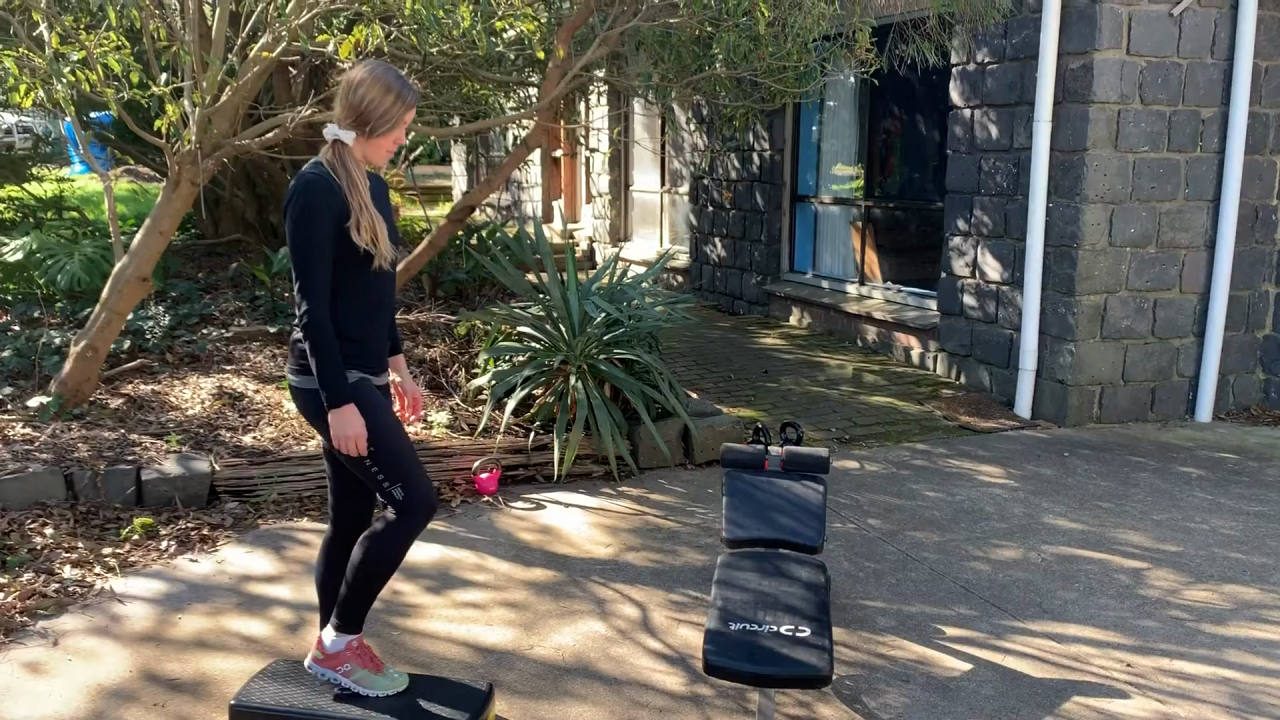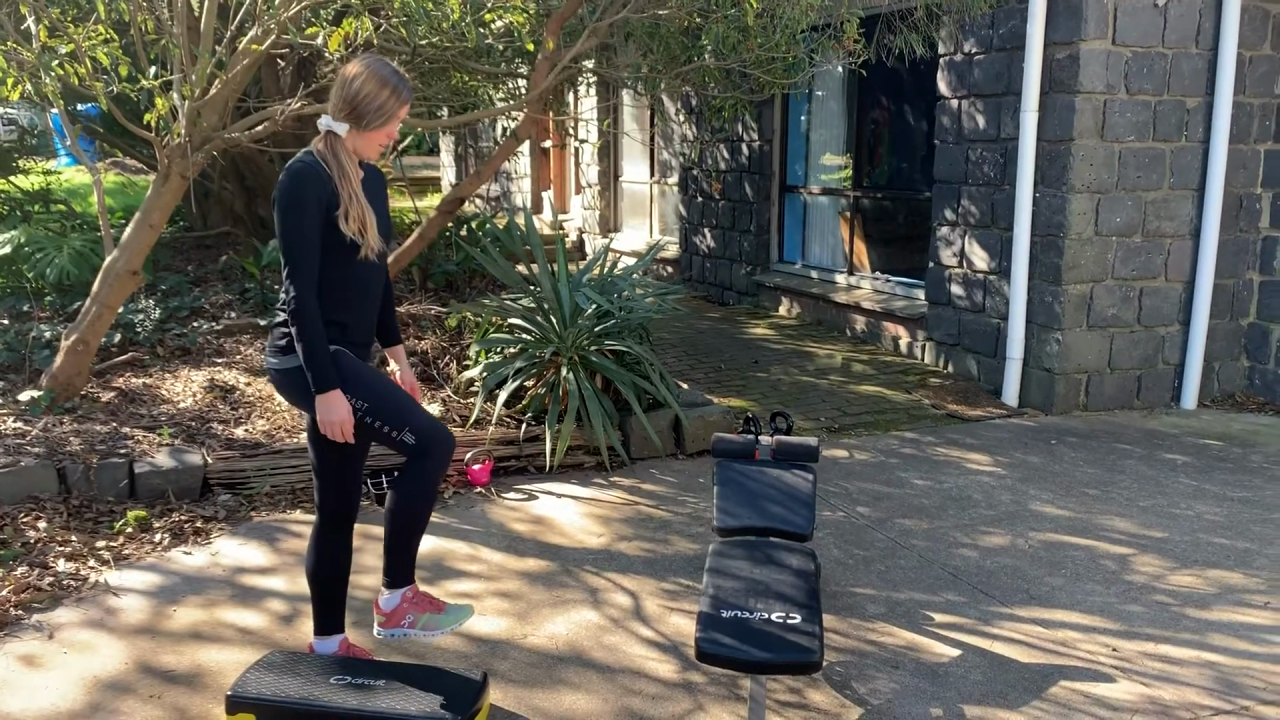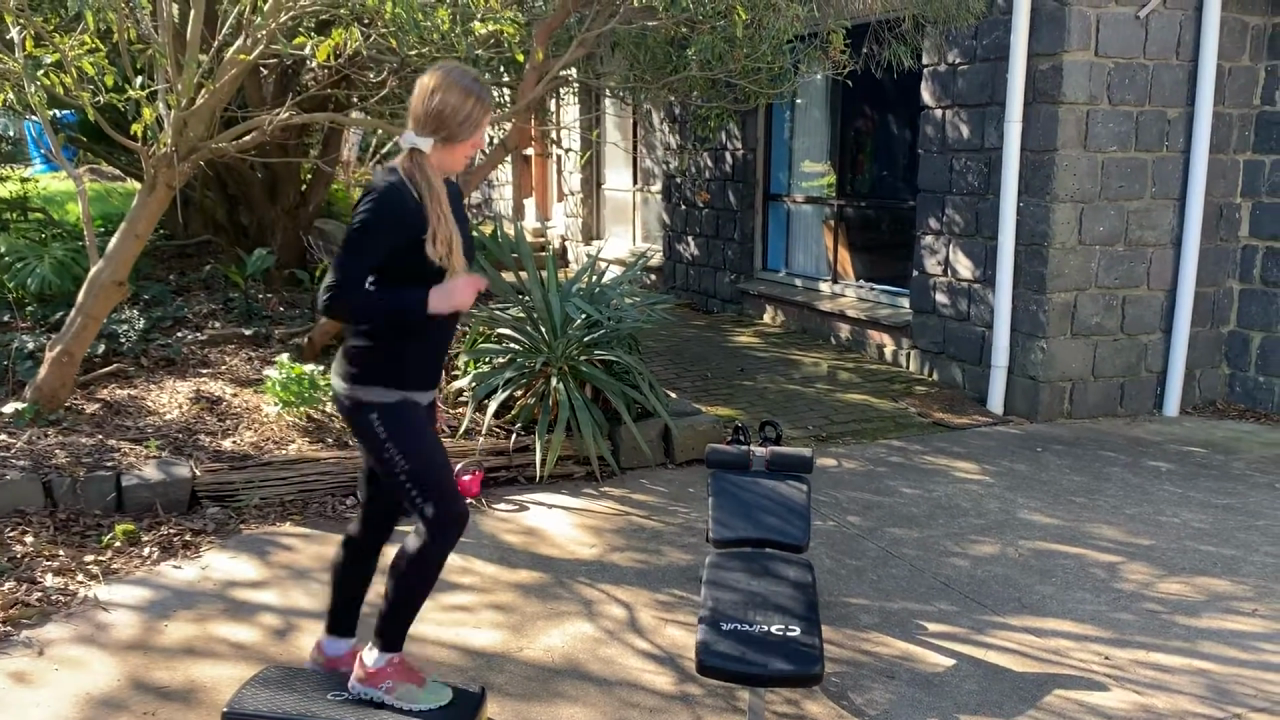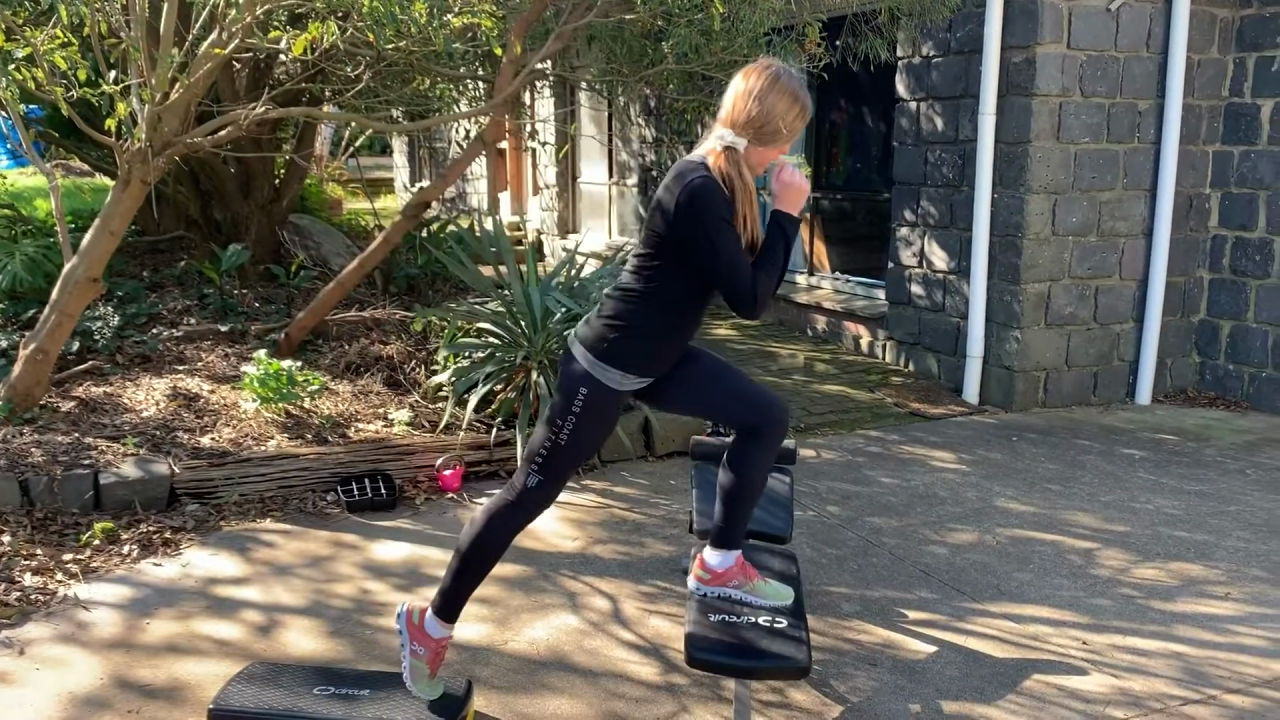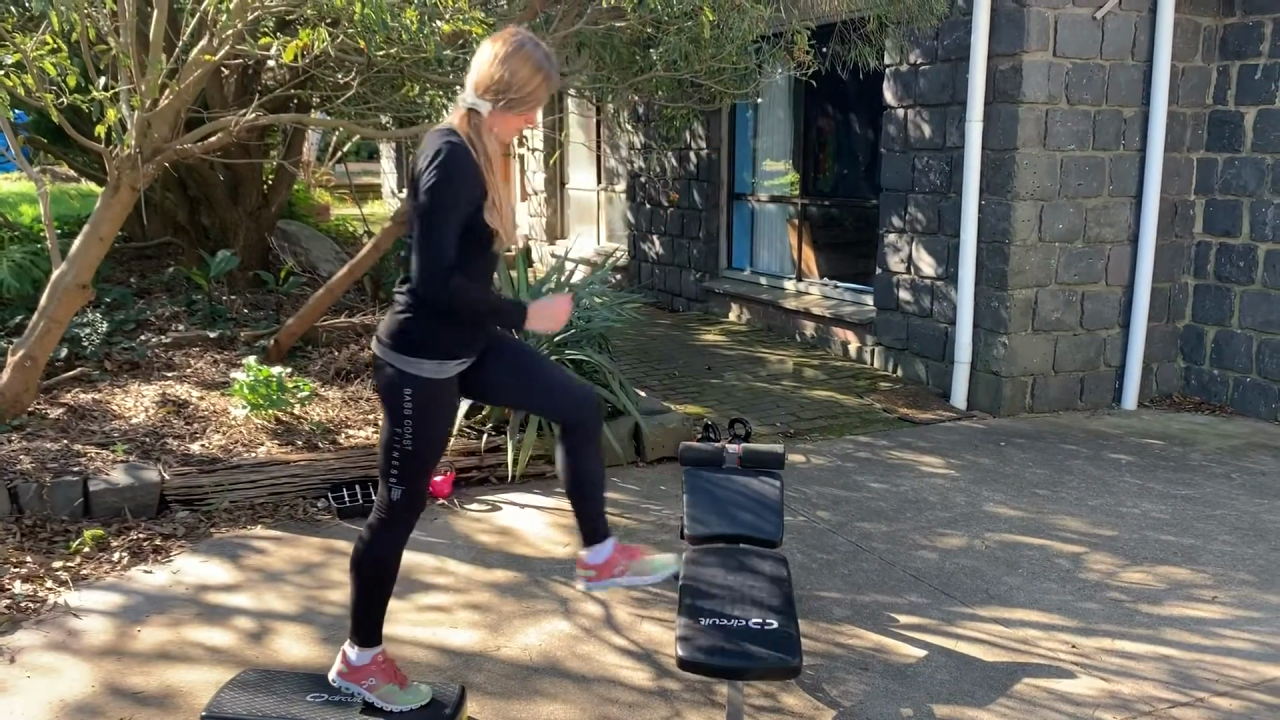
dt=1s
person 1, frame 1
left shoulder: (372, 186)
right shoulder: (316, 188)
right elbow: (313, 304)
left wrist: (396, 365)
right wrist: (339, 400)
left hip: (363, 375)
right hip: (331, 379)
left knee: (353, 517)
right knee: (413, 500)
left ankle: (335, 648)
right ankle: (338, 641)
person 1, frame 2
left shoulder: (371, 179)
right shoulder: (305, 178)
right elbow: (300, 291)
left wrist: (396, 353)
right wrist: (325, 387)
left hip: (347, 357)
right hip: (309, 360)
left knee: (339, 505)
right knee: (432, 443)
left ankle: (328, 641)
right ankle: (397, 598)
person 1, frame 3
left shoulder: (444, 192)
right shoulder: (391, 199)
right elbow: (336, 300)
right wrist: (433, 301)
left hip: (409, 387)
right hip: (379, 393)
left knee: (376, 520)
right knee: (447, 515)
left ankle: (335, 648)
right ankle: (380, 662)
person 1, frame 4
left shoulder: (723, 176)
right shoulder: (700, 191)
left elbow: (739, 275)
right elbow: (751, 299)
right wrist: (787, 213)
left hip: (660, 356)
right hip: (608, 365)
left knee: (766, 417)
right knee: (530, 491)
left ankle: (720, 563)
right ankle: (431, 624)
person 1, frame 5
left shoulder: (473, 149)
right shoulder: (451, 157)
right elbow: (437, 279)
right wrist: (522, 314)
left hip: (470, 343)
right hip: (420, 359)
left knee: (583, 408)
right knee: (401, 505)
left ankle: (599, 555)
right ankle: (359, 657)
